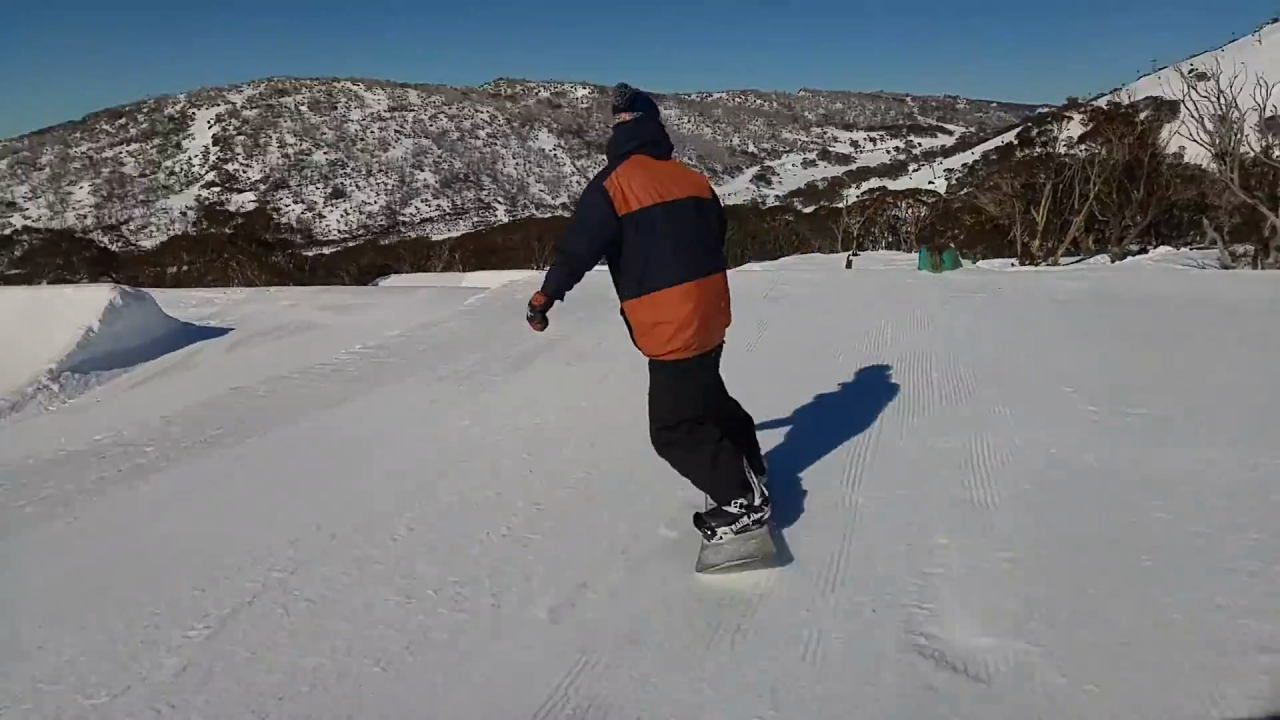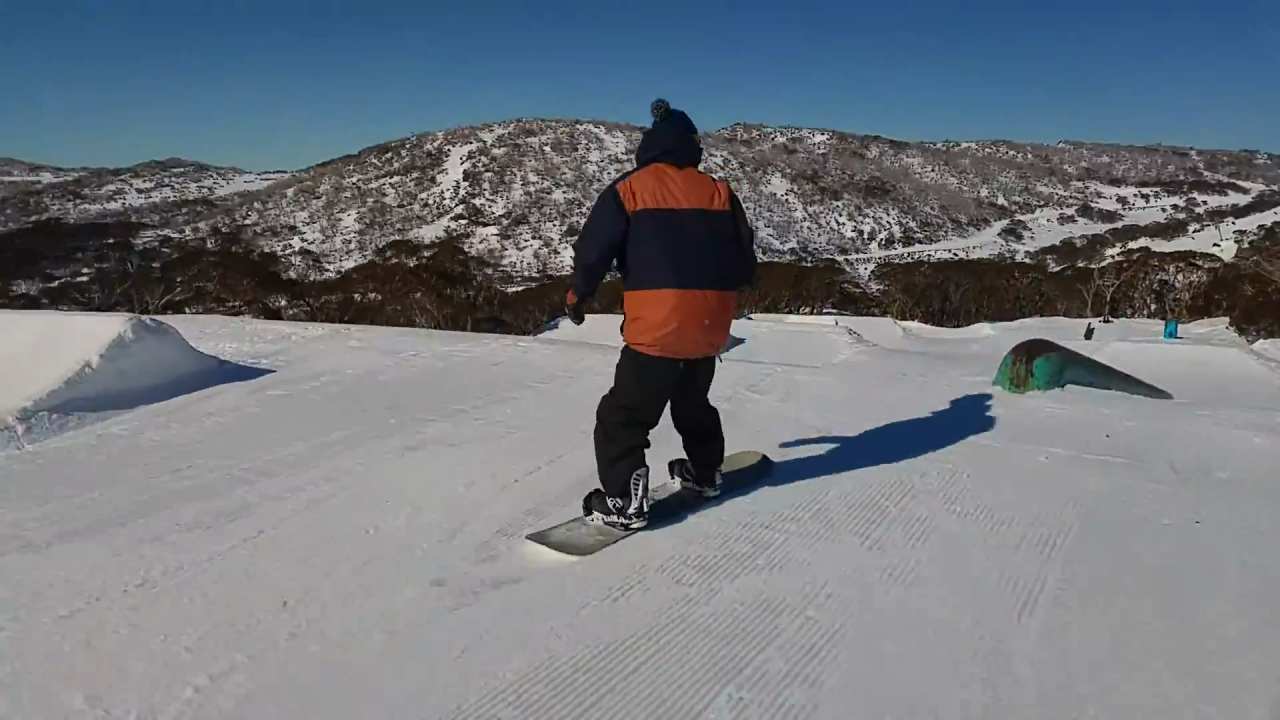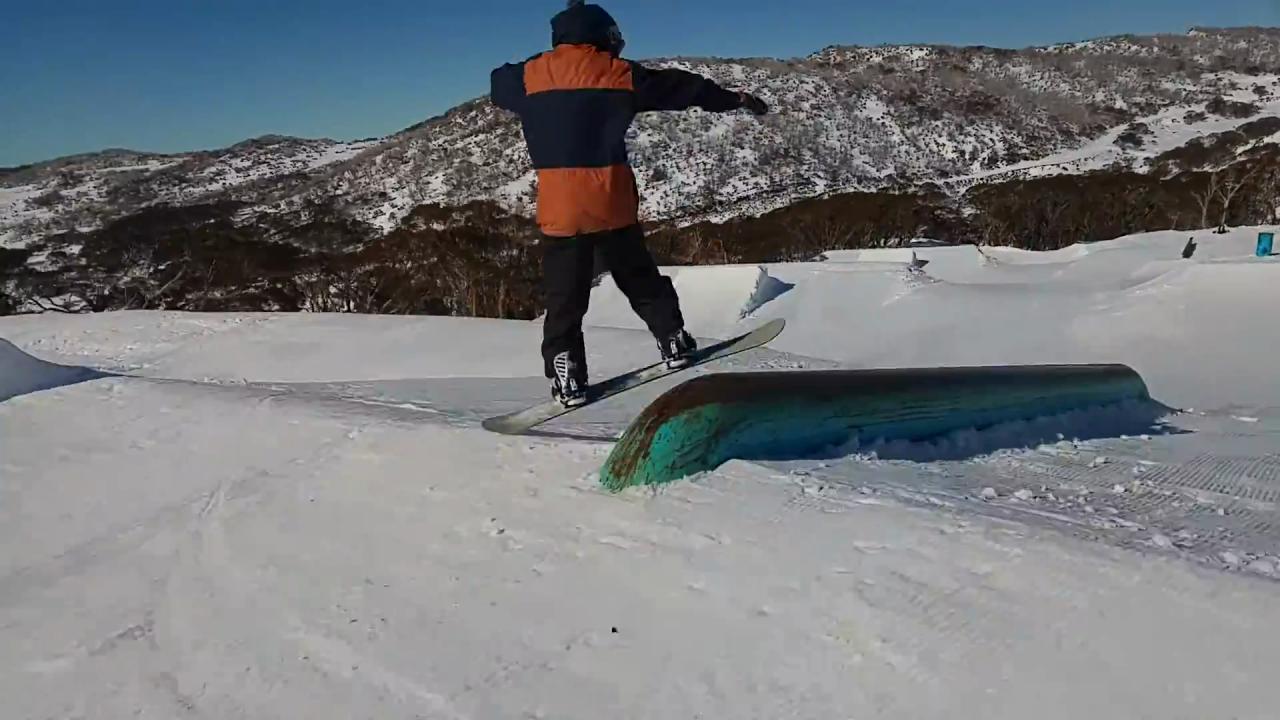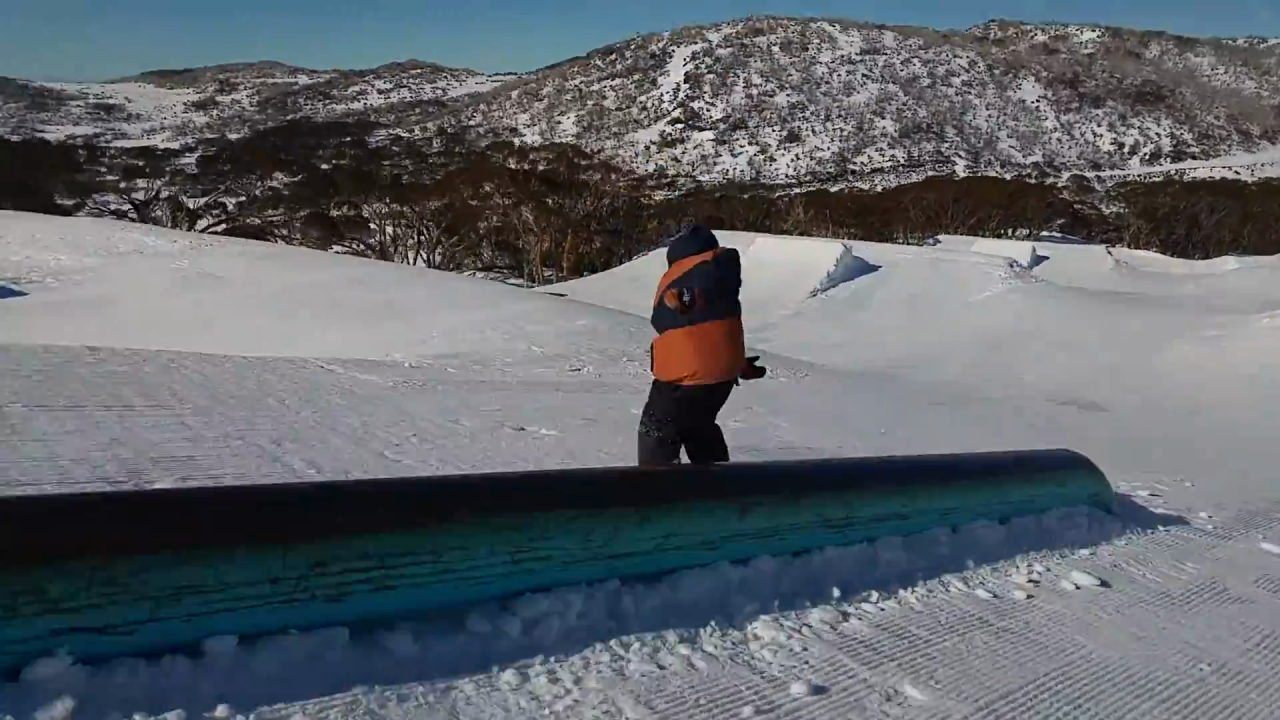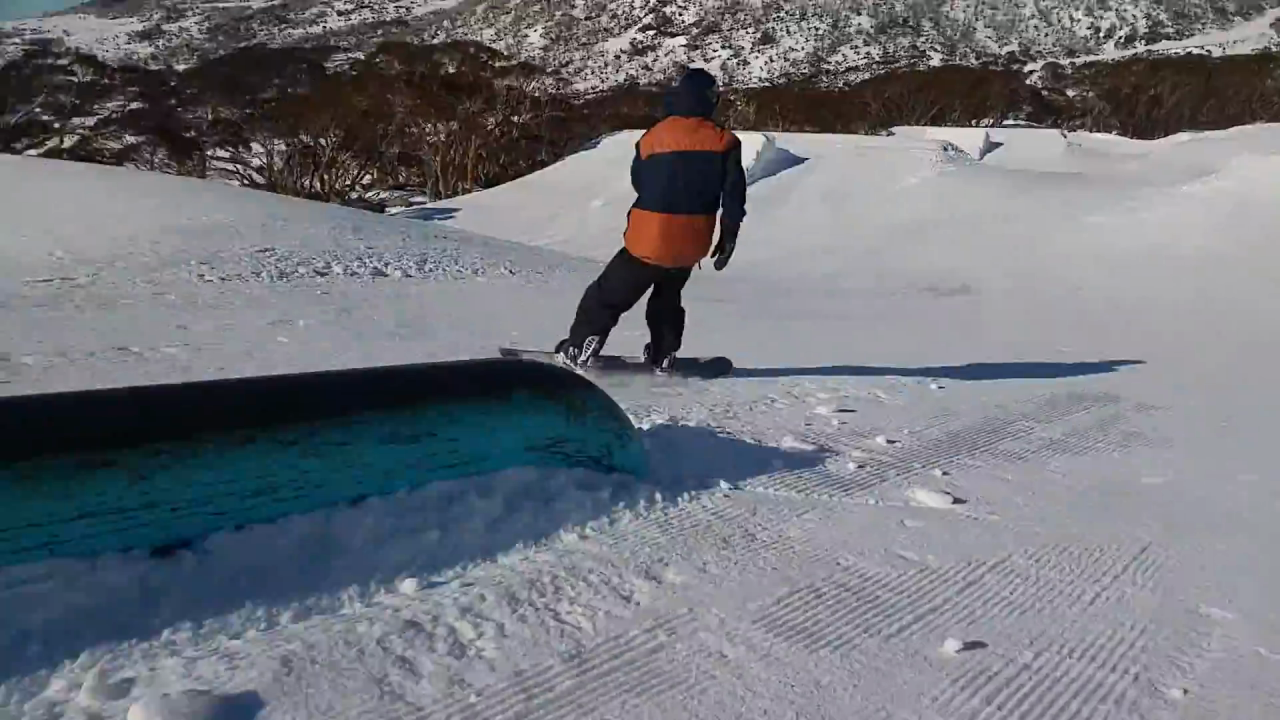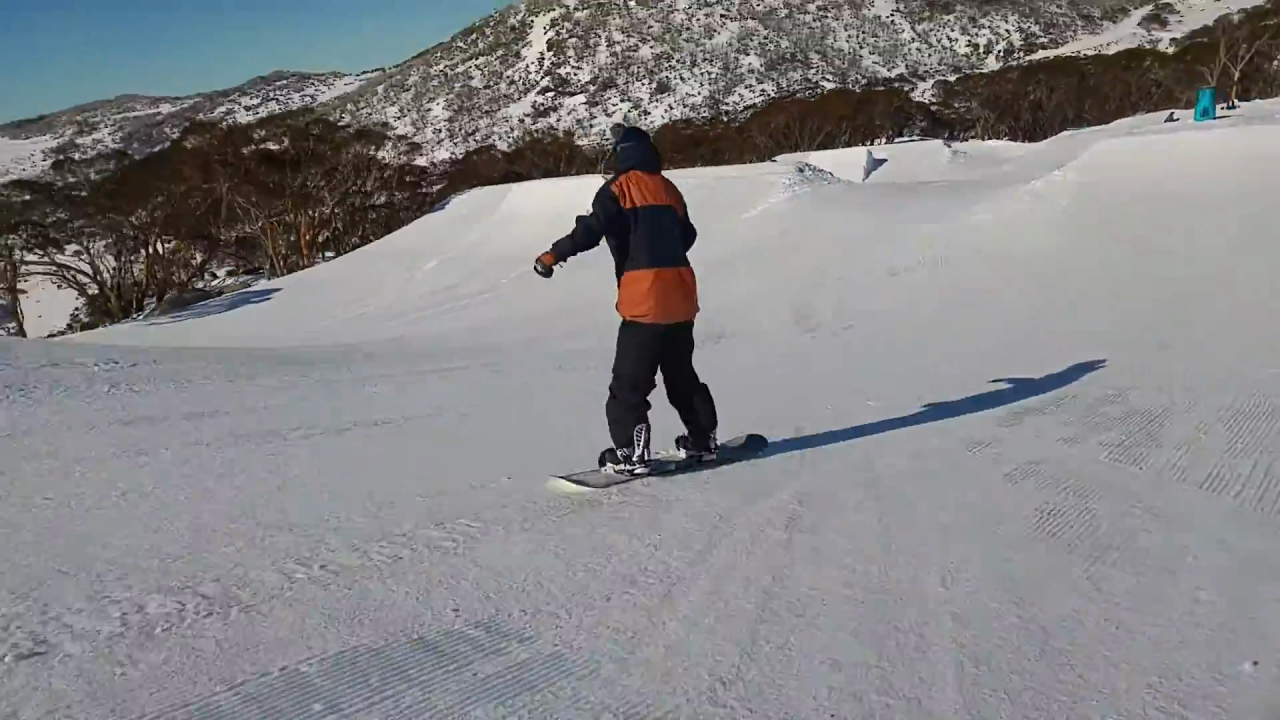
dt=0.7s
person 1, frame 1
left shoulder: (613, 185)
right shoulder: (693, 178)
left elbow: (578, 248)
left wrist: (544, 297)
left hip: (670, 324)
right hip: (710, 313)
left knee: (674, 429)
right knee: (707, 395)
left ankle: (744, 500)
right ankle: (747, 464)
person 1, frame 2
left shoulder: (628, 190)
right shoulder: (720, 193)
left elbow: (593, 249)
right elbow: (744, 258)
left wrist: (578, 292)
right wrist: (723, 293)
left hip: (656, 325)
right hip: (711, 324)
left knee: (622, 416)
right knee: (691, 401)
left ankle: (623, 502)
right ankle: (705, 471)
person 1, frame 3
left shoulder: (531, 73)
right shoulder: (619, 73)
left elbow: (501, 86)
right elbow: (683, 86)
right wrist: (737, 98)
left hip: (559, 205)
right hip: (611, 199)
left knee: (563, 297)
right knee: (638, 275)
left ankle: (568, 380)
right ankle: (673, 342)
person 1, frame 4
left shoulder: (667, 284)
right shoulder: (723, 259)
right elbow: (717, 278)
right wrist: (697, 295)
left hip: (679, 362)
right hip: (723, 356)
left knee: (658, 429)
right knee: (701, 427)
person 1, frame 5
left shoulder: (650, 138)
right shoulder: (724, 140)
right elbow: (733, 192)
right wrist: (728, 235)
left hip: (649, 237)
right hip: (691, 241)
left knee: (608, 296)
right knee: (667, 299)
left ankle: (579, 352)
right ankle: (663, 356)
person 1, frame 6
left shoulder: (617, 188)
right shoulder: (668, 189)
left elbow: (592, 229)
left wrist: (554, 254)
left hip: (644, 297)
right hip: (682, 294)
left knee: (630, 381)
right knee: (681, 373)
left ankle: (632, 455)
right ankle: (704, 439)
